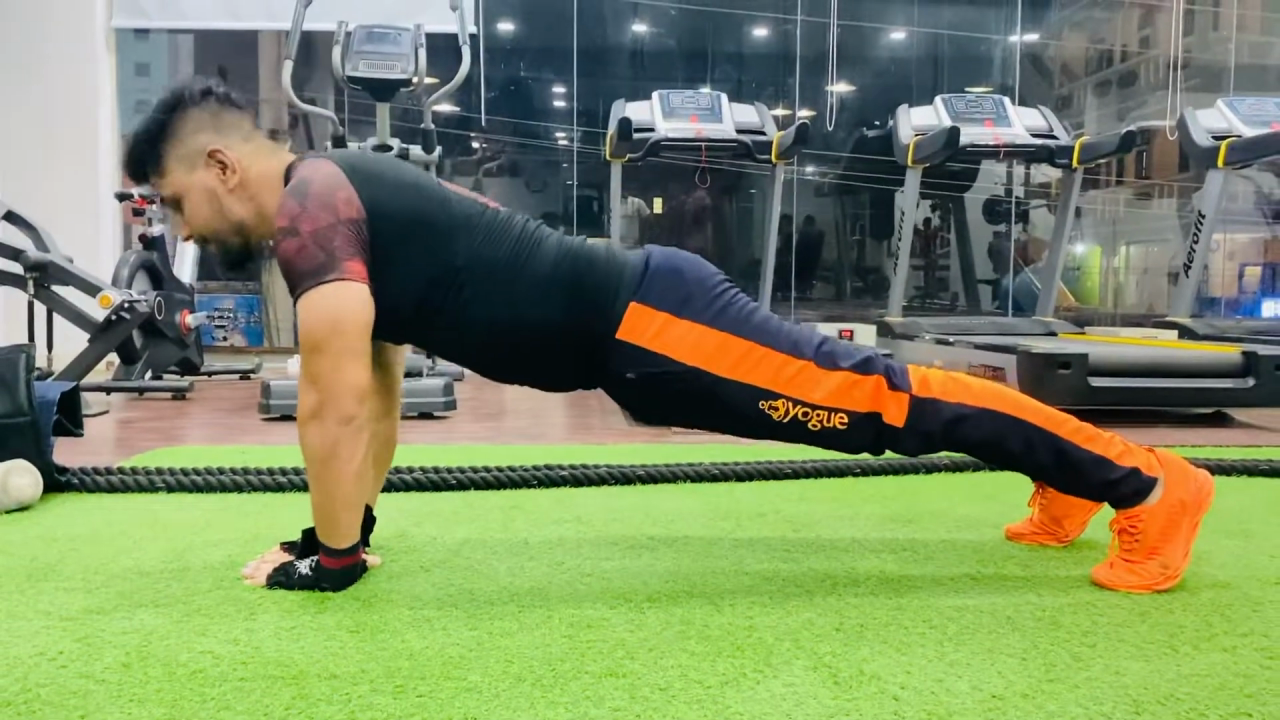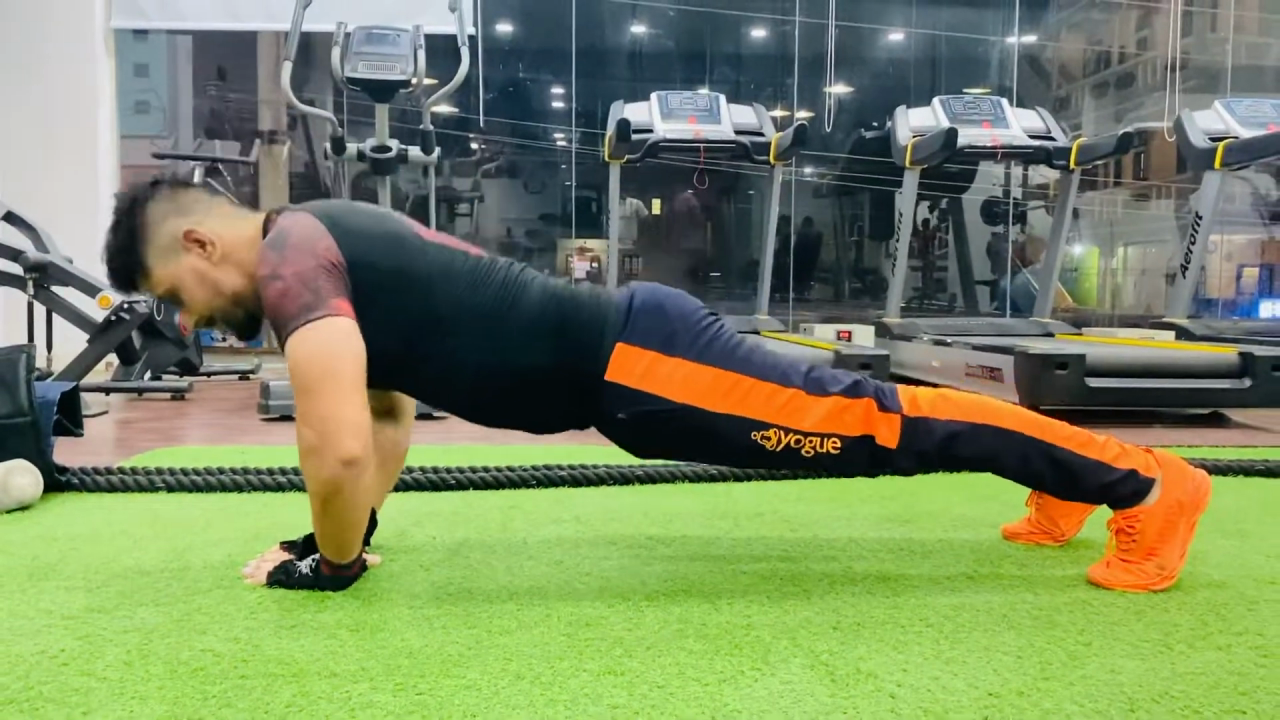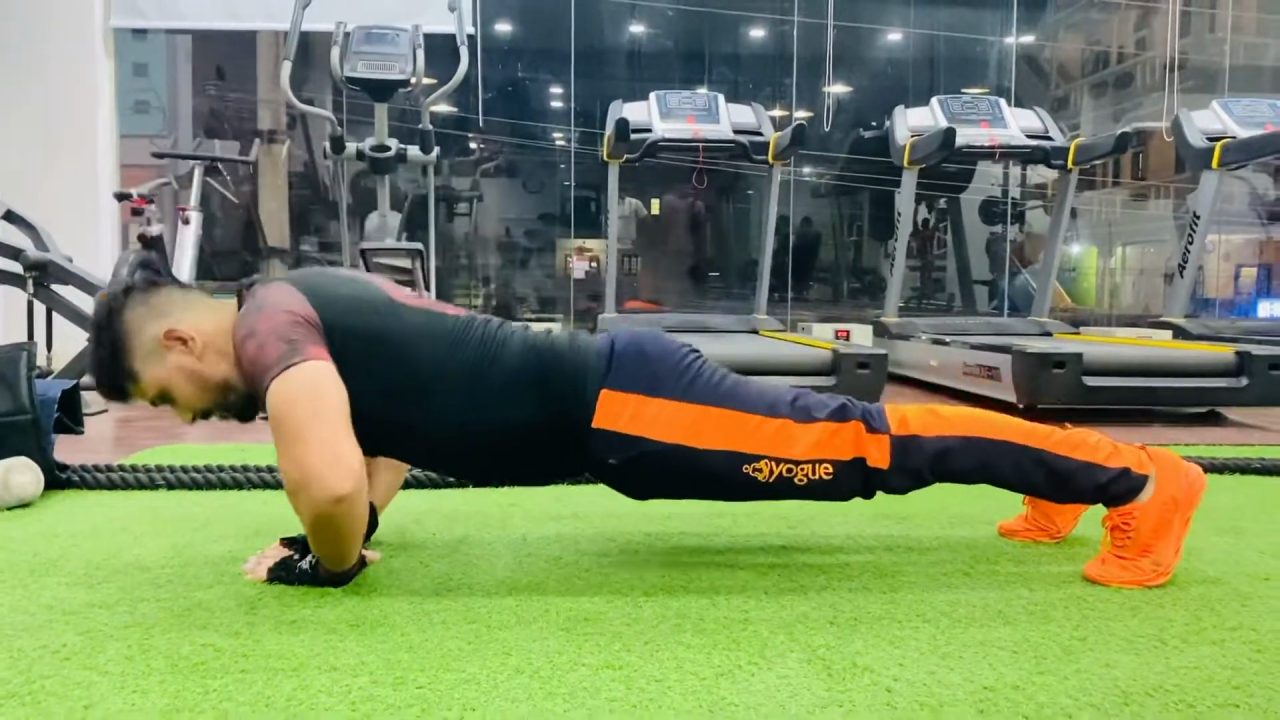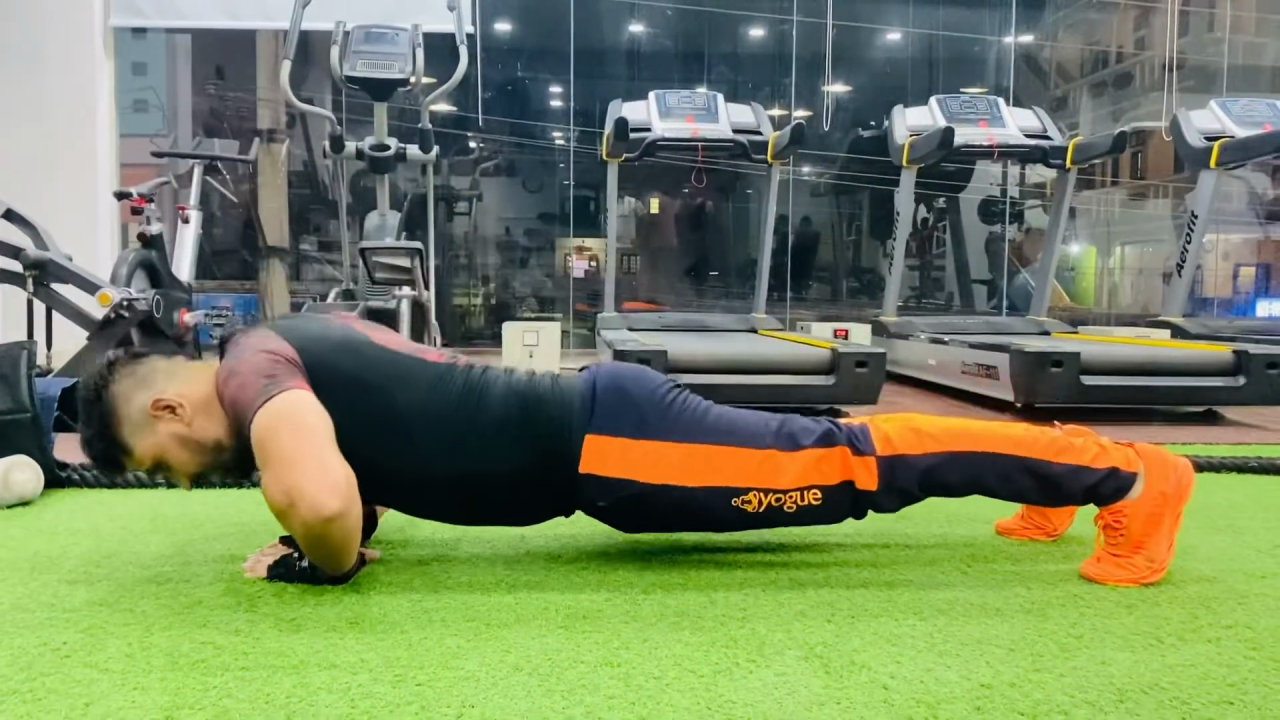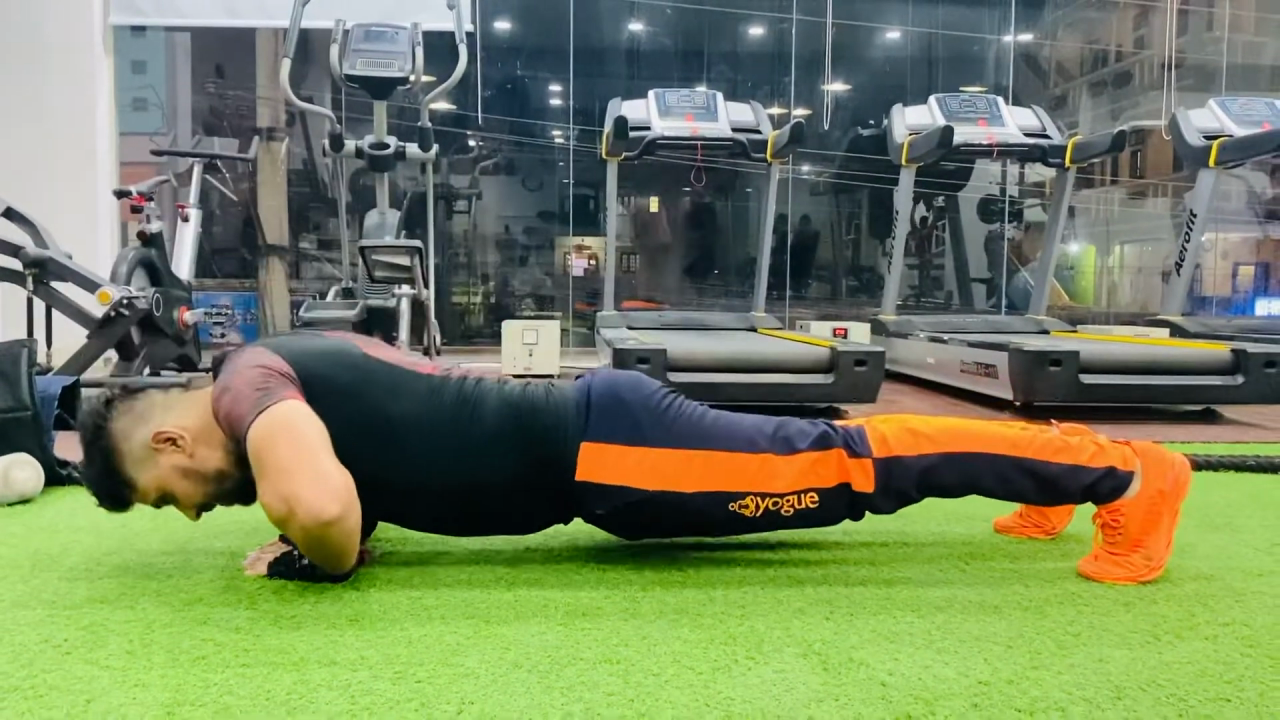
dt=0.2s
person 1, frame 1
left shoulder: (308, 208)
right shoulder: (336, 195)
left elbow: (334, 405)
right elbow: (378, 385)
left wrist: (332, 556)
right wrist: (351, 519)
left hip: (641, 327)
right hip: (633, 315)
left knee: (875, 403)
right knee: (863, 399)
left ankle: (1145, 486)
right ankle: (1069, 480)
person 1, frame 2
left shoulder: (289, 257)
right shoulder: (322, 240)
left elbow: (338, 445)
right elbow: (385, 406)
left wrist: (331, 560)
right wrist: (351, 526)
left hip: (632, 364)
right hip: (622, 347)
left knee: (867, 424)
right knee: (853, 416)
left ankle: (1139, 485)
right ankle: (1068, 480)
person 1, frame 3
left shoulder: (265, 323)
right shoulder: (305, 302)
left elbow: (328, 481)
left wrist: (327, 559)
right wrist: (353, 522)
left hip: (613, 408)
right hip: (607, 385)
left knee: (857, 448)
right knee: (837, 432)
left ankle: (1132, 481)
right ankle: (1062, 469)
person 1, frame 4
left shoulder: (248, 369)
right shoulder: (298, 346)
left elbow: (318, 497)
left wrist: (328, 560)
right wrist: (347, 519)
left hip: (599, 451)
right hip: (592, 413)
left knee: (848, 469)
right knee: (819, 453)
left ankle: (1123, 477)
right ankle: (1056, 453)
person 1, frame 5
left shoulder: (245, 386)
right shoulder: (291, 363)
left elbow: (316, 500)
left wrist: (329, 560)
right wrist: (343, 525)
left hip: (592, 455)
right hip: (589, 421)
left knee: (844, 469)
right knee: (812, 451)
left ankle: (1123, 474)
right ankle: (1053, 451)
